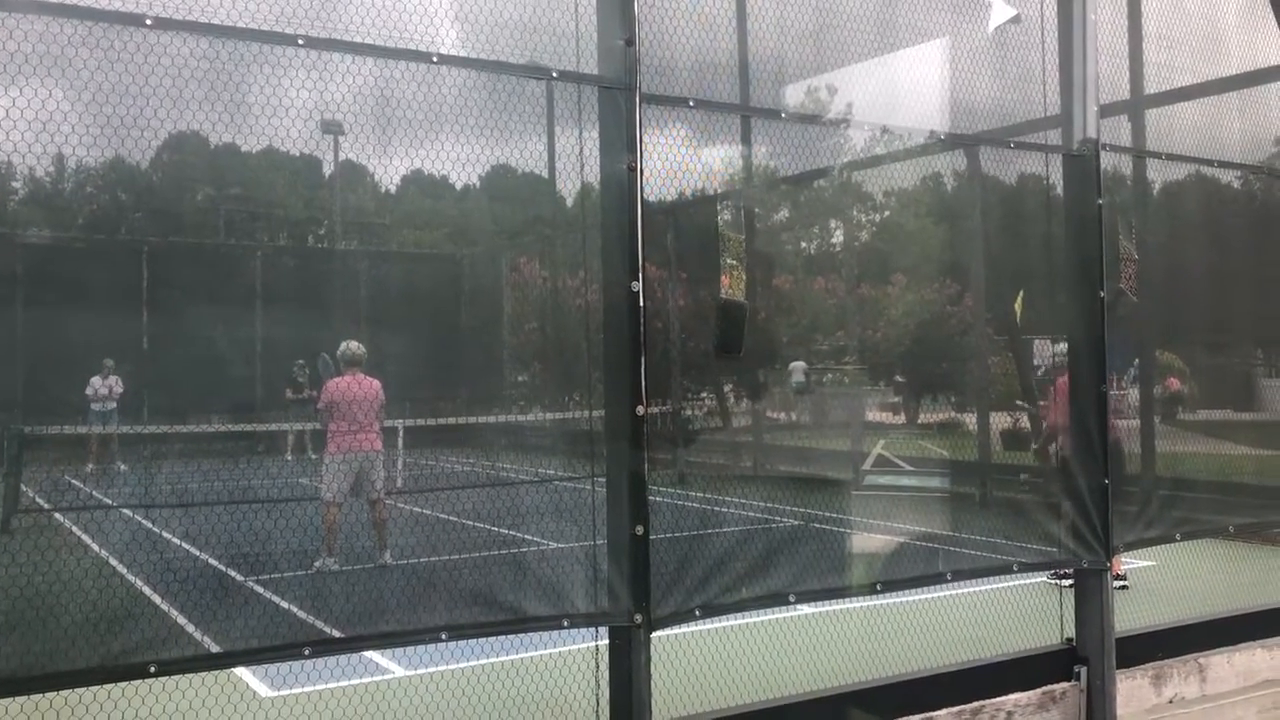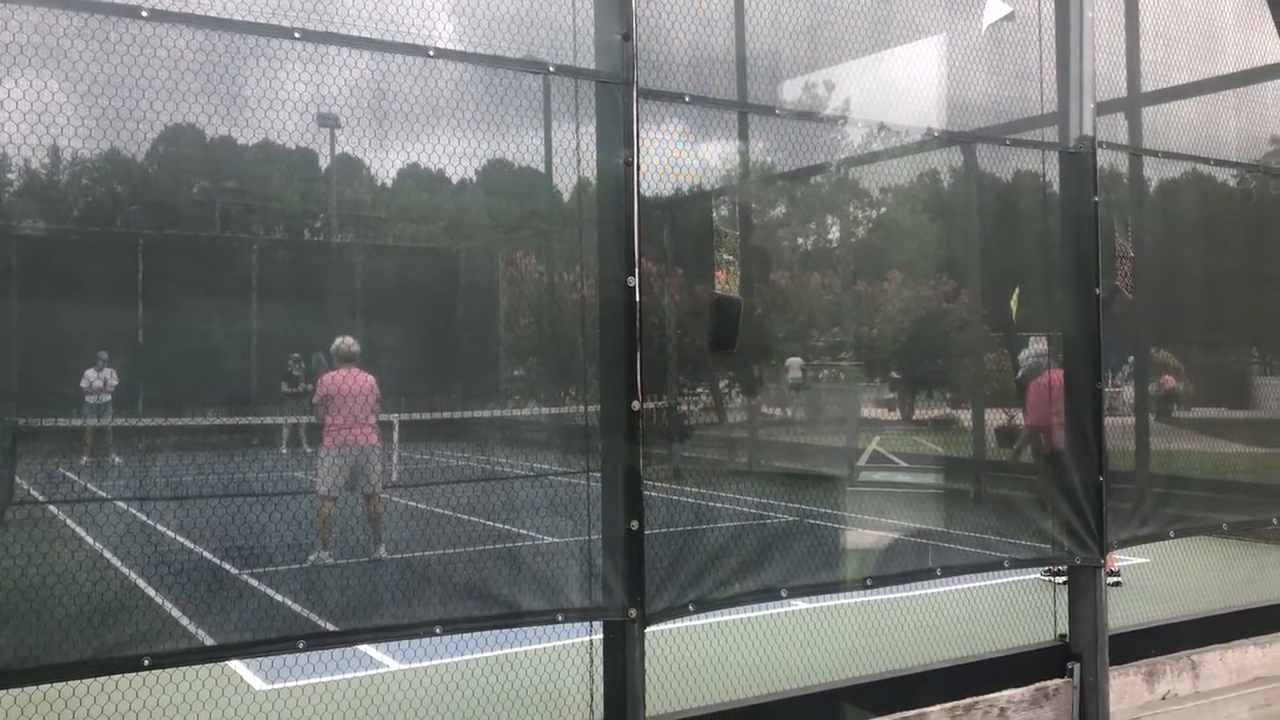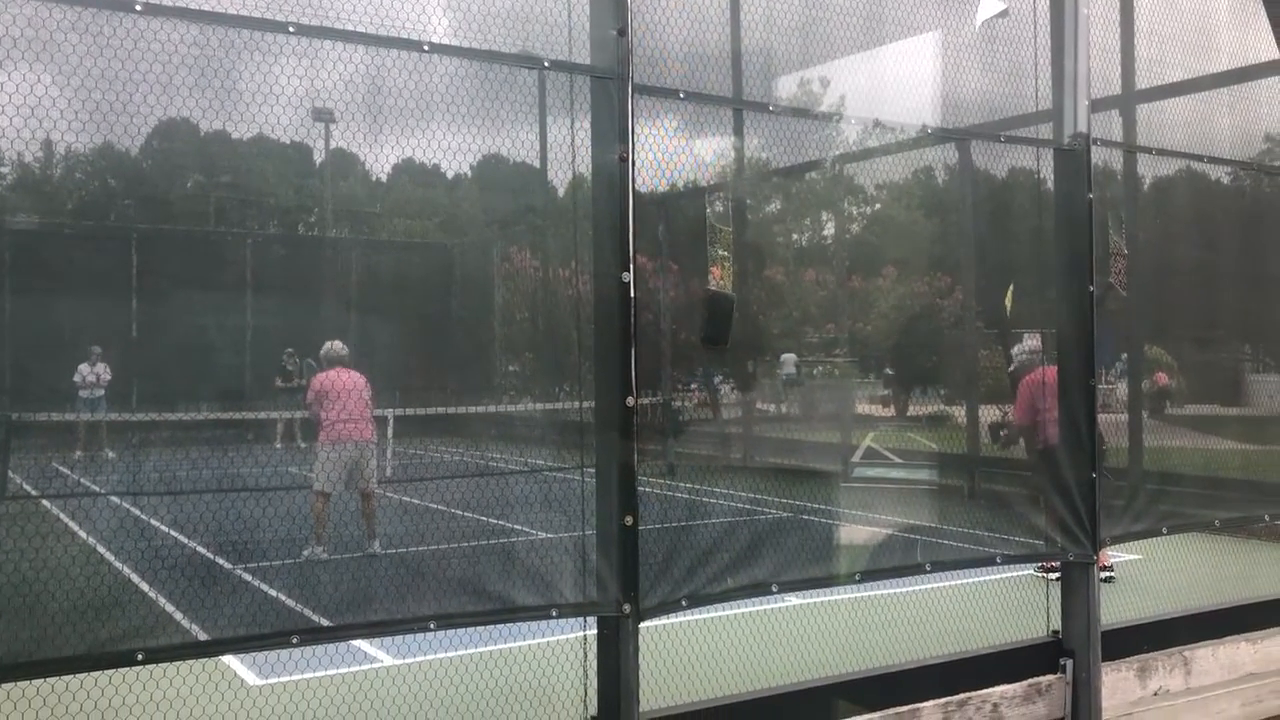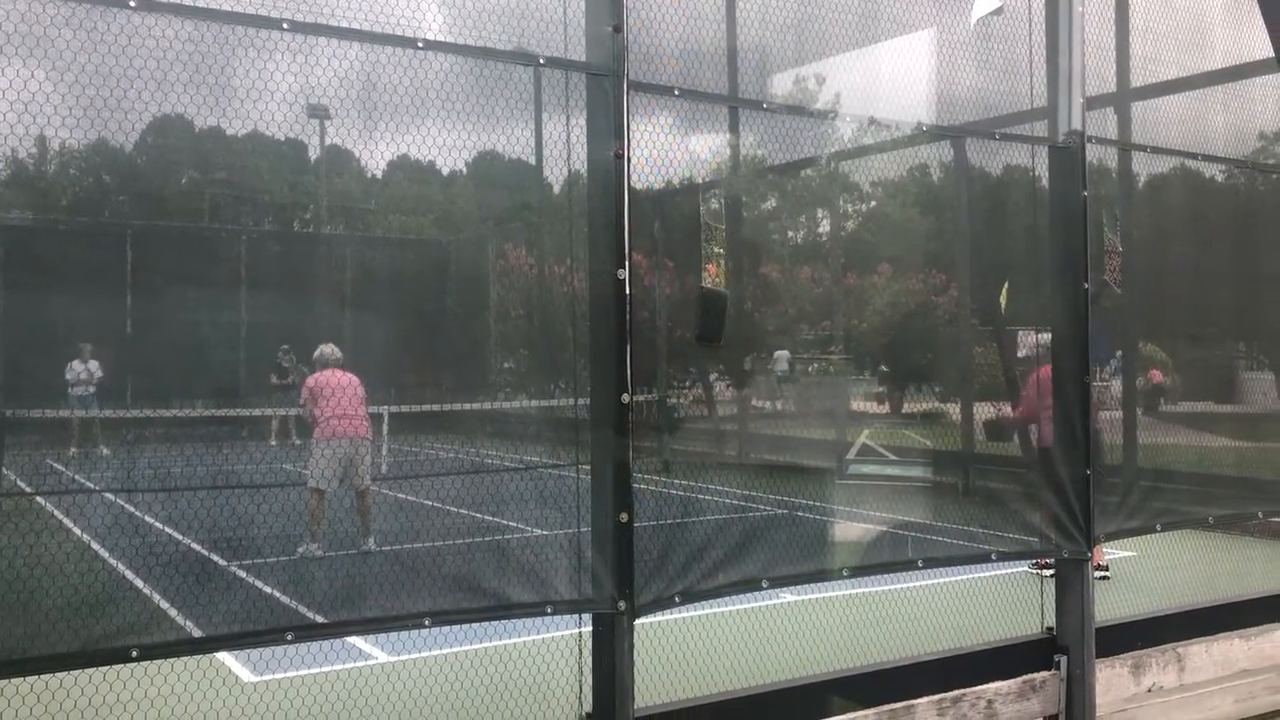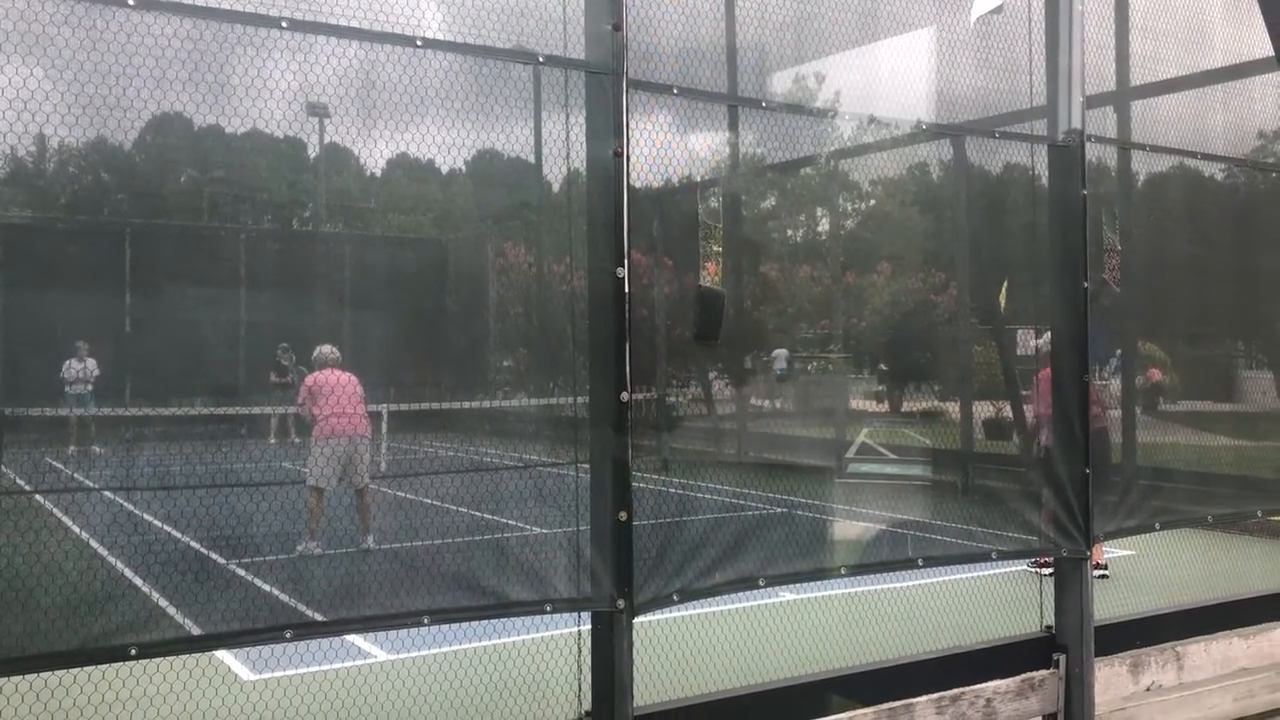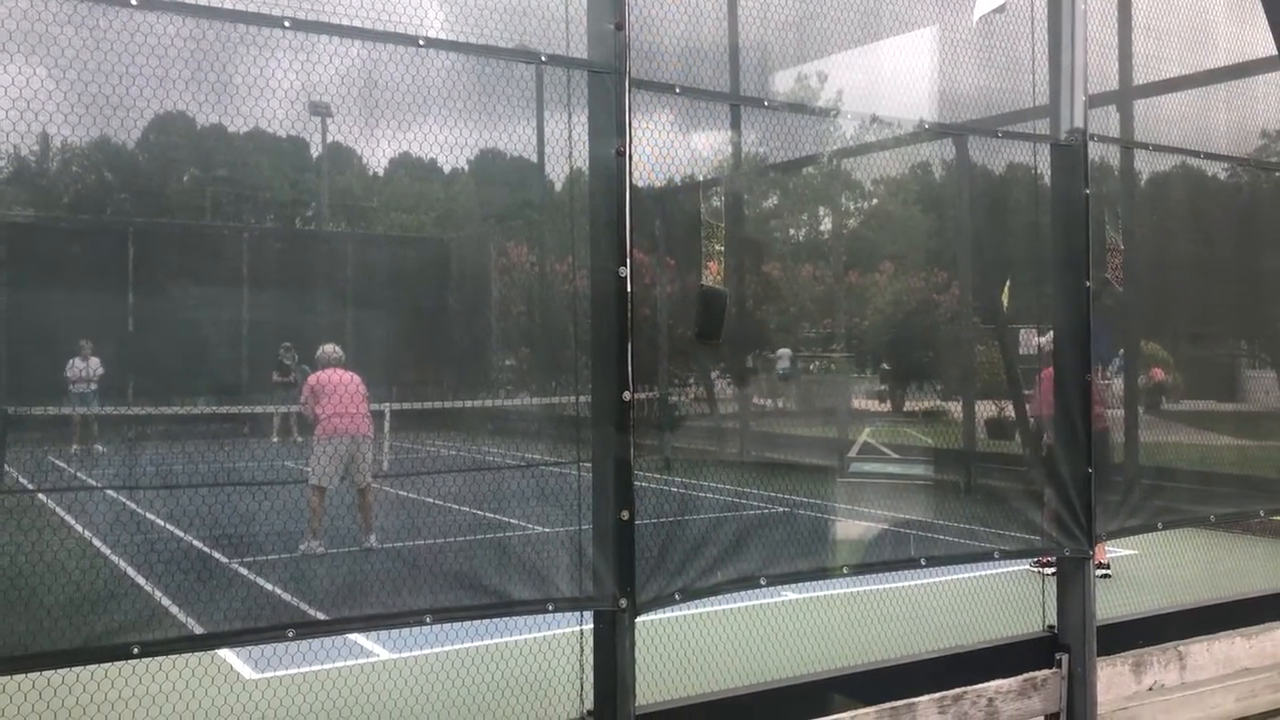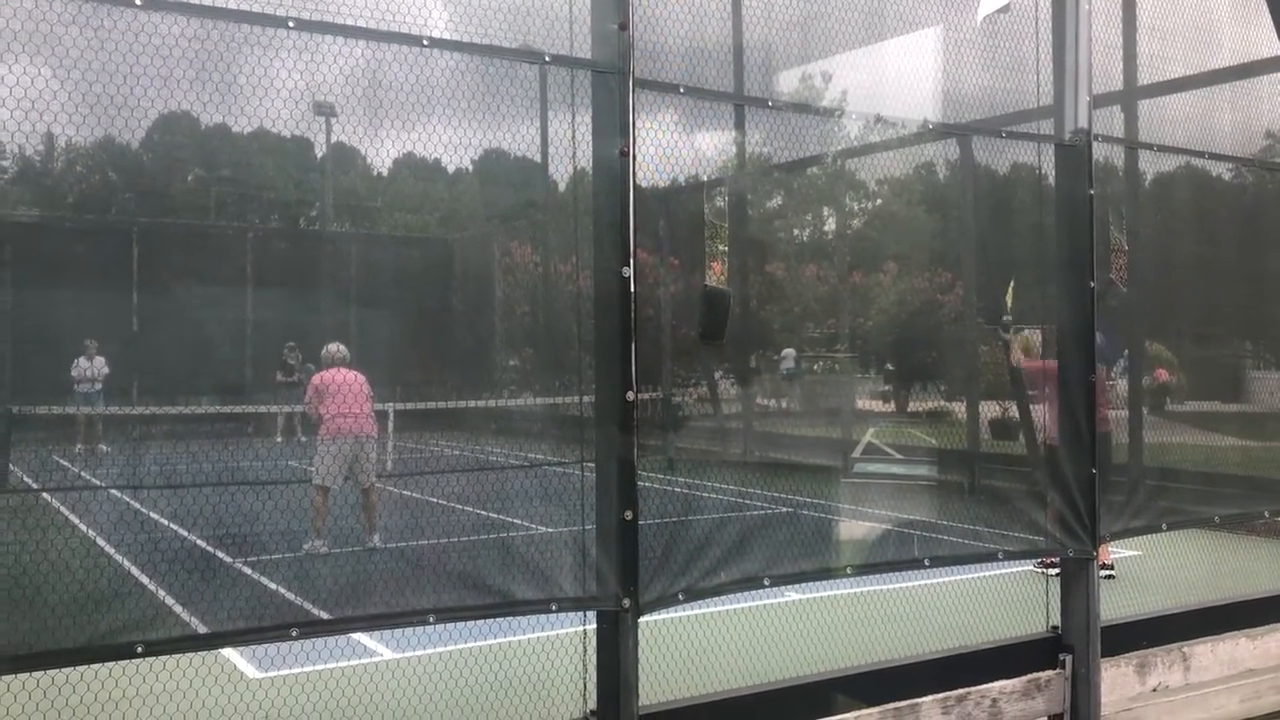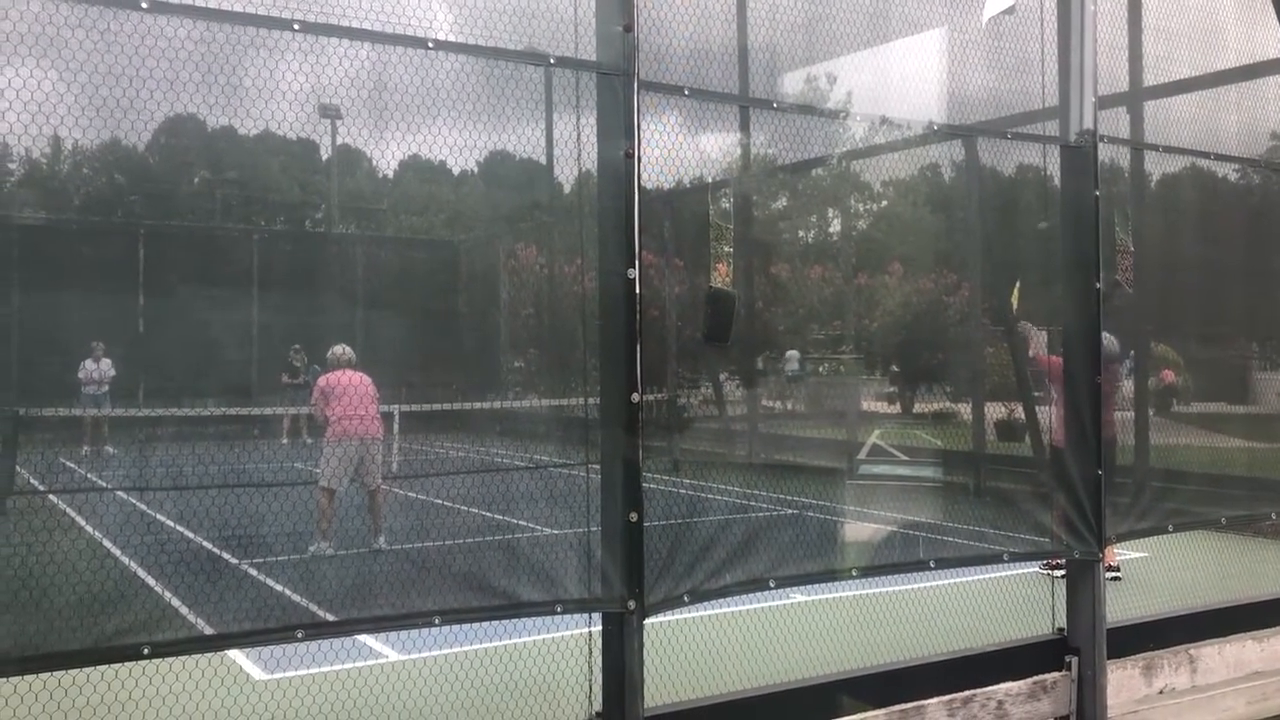
dt=0.3s
person 1, frame 1
left shoulder: (1061, 385)
left elbow: (1056, 426)
left wrist: (1040, 448)
right hip: (1111, 449)
left ankle: (1069, 569)
right ankle: (1116, 571)
person 1, frame 2
left shoulder: (1038, 384)
left elbow: (1034, 425)
left wrist: (1018, 448)
left hip: (1061, 450)
left ankle: (1062, 566)
right ankle: (1110, 566)
person 1, frame 3
left shoulder: (1028, 382)
right shoulder: (1062, 374)
left elbow: (1022, 424)
left wrist: (1007, 440)
left hip: (1053, 447)
left knee: (1056, 505)
left ankle: (1054, 563)
right ankle: (1103, 563)
person 1, frame 4
left shoulder: (1038, 377)
left elbow: (1026, 415)
left wrist: (1008, 417)
left hip: (1055, 443)
right hip: (1089, 438)
left ankle: (1048, 560)
right ankle: (1098, 560)
person 1, frame 5
left shoulder: (1044, 377)
left elbow: (1043, 417)
right elbow: (1099, 409)
left wrist: (1034, 439)
right hip: (1096, 439)
left knee: (1052, 499)
left ankle: (1047, 558)
right ankle: (1097, 559)
person 1, frame 6
left shoulder: (1046, 376)
left elbow: (1042, 417)
right elbow: (1100, 407)
right hip: (1097, 438)
left ankle: (1049, 558)
right ankle: (1100, 558)
person 1, frame 7
left shoulder: (1055, 370)
right shoulder: (1096, 372)
left elbow: (1022, 364)
left wrist: (1013, 343)
right wrist: (1038, 351)
left hip: (1063, 444)
right hip: (1099, 440)
left ankle: (1053, 559)
right ankle: (1104, 559)
person 1, frame 8
left shoulder: (1067, 372)
right shoulder: (1111, 375)
left elbow: (1037, 355)
left wrist: (1030, 334)
left hip: (1068, 447)
right hip: (1103, 444)
left knee: (1062, 503)
left ankle: (1058, 561)
right ankle: (1110, 560)
person 2, frame 1
left shoulder: (331, 387)
right shoulder: (376, 386)
left elbow: (326, 422)
right elbow: (380, 419)
left hip: (340, 450)
right hip: (371, 448)
left knee: (332, 503)
right knee: (377, 501)
left ankle: (329, 557)
right ankle: (384, 552)
person 2, frame 2
left shoulder: (326, 380)
right shoulder: (370, 380)
left elbow: (321, 416)
left hip: (337, 443)
right hip: (368, 441)
left knee: (326, 496)
right knee: (372, 495)
left ankle: (324, 551)
right ankle: (378, 547)
person 2, frame 3
left shoulder: (319, 380)
right shoulder: (361, 379)
left elbow: (315, 414)
left hip: (333, 439)
right hip: (364, 437)
left knee: (321, 493)
right knee: (367, 491)
left ankle: (318, 546)
right ankle: (373, 542)
person 2, frame 4
left shoulder: (312, 381)
right shoulder: (354, 379)
left elbow: (308, 415)
left hip: (329, 435)
right hip: (360, 434)
left knee: (316, 490)
right knee: (363, 488)
left ankle: (313, 543)
right ankle: (367, 539)
person 2, frame 5
left shoulder: (311, 380)
right shoulder: (353, 379)
left elbow: (306, 413)
left hip: (328, 434)
right hip: (359, 432)
left knee: (315, 488)
right knee: (362, 486)
left ankle: (312, 542)
right ankle: (367, 537)
person 2, frame 6
left shoulder: (314, 379)
right shoulder: (356, 378)
left elbow: (309, 412)
left hip: (331, 433)
right hip: (362, 431)
left knee: (317, 487)
right knee: (364, 486)
left ankle: (314, 541)
right ankle: (369, 536)
person 2, frame 7
left shoulder: (318, 379)
right shoulder: (361, 378)
left elbow: (312, 412)
left hip: (335, 433)
right hip: (366, 432)
left knee: (321, 487)
right knee: (368, 486)
left ankle: (318, 540)
right ankle: (373, 536)
person 2, frame 8
left shoulder: (324, 381)
right shoulder: (367, 380)
left elbow: (319, 415)
left hip: (341, 436)
right hip: (372, 434)
left knee: (327, 489)
right knee: (374, 488)
left ankle: (324, 542)
right ankle: (379, 538)
